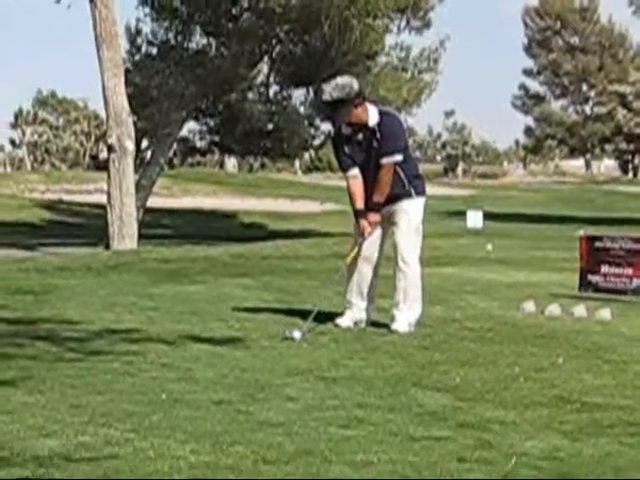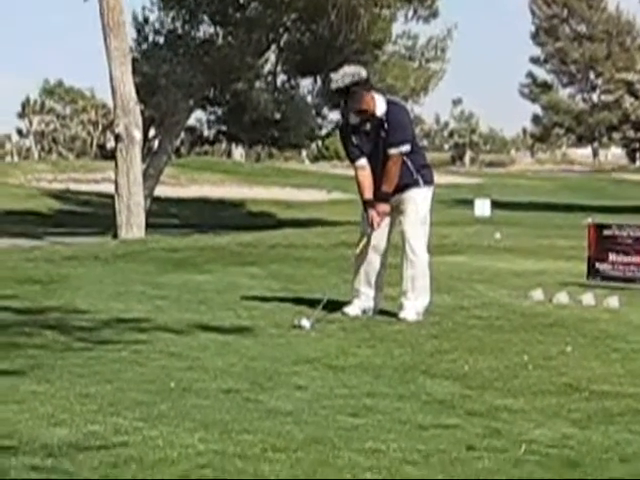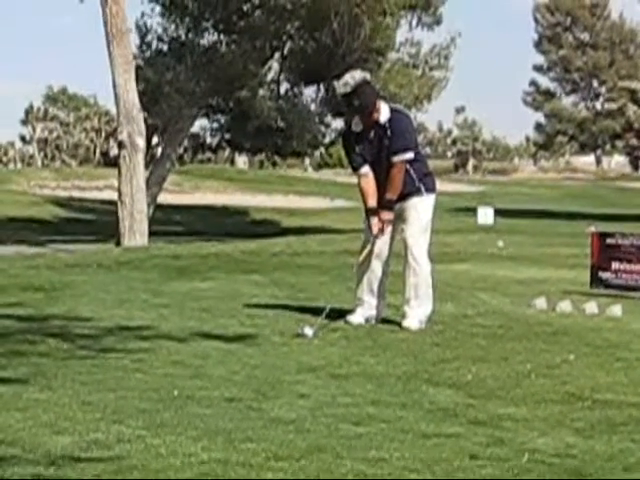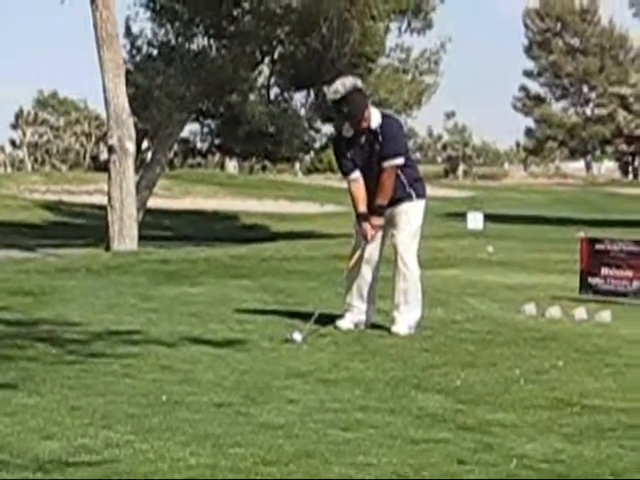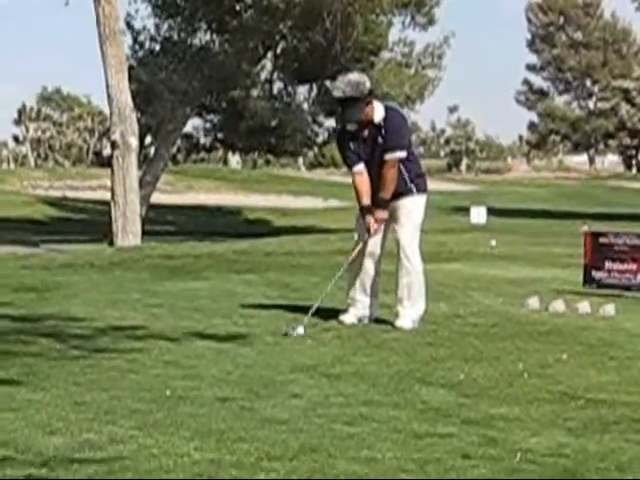
dt=0.4s
person 1, frame 1
left shoulder: (388, 122)
right shoulder: (341, 136)
left elbow: (387, 169)
right elbow: (353, 176)
left wrist: (375, 208)
right wrist: (361, 214)
left hip: (405, 197)
right hip: (371, 202)
left knee: (406, 255)
right knee: (362, 255)
left ankle: (405, 315)
right ankle: (356, 311)
person 1, frame 2
left shoulder: (395, 112)
right shoulder: (348, 126)
left elbow: (395, 159)
right elbow: (361, 167)
left wrist: (384, 199)
right wrist: (370, 204)
left hip: (413, 185)
right hip: (379, 191)
left knee: (413, 243)
right knee: (370, 242)
left ankle: (414, 304)
right ankle: (365, 299)
person 1, frame 3
left shoulder: (398, 119)
right shoulder: (350, 134)
left elbow: (398, 166)
right elbow: (364, 174)
left wrist: (387, 206)
right wrist: (372, 212)
left hip: (415, 193)
right hip: (381, 199)
left knee: (415, 250)
right knee: (372, 250)
left ankle: (417, 313)
right ankle: (368, 307)
person 1, frame 4
left shoulder: (389, 126)
right shoulder: (341, 139)
left elbow: (389, 173)
right elbow: (354, 180)
left wrist: (378, 213)
right wrist: (363, 217)
left hip: (406, 199)
right hip: (371, 204)
left knee: (405, 255)
right knee: (363, 255)
left ankle: (406, 318)
right ankle: (357, 313)
person 1, frame 5
left shoulder: (393, 119)
right shoulder: (345, 130)
left elbow: (391, 166)
right elbow: (359, 172)
left wrist: (381, 207)
right wrist: (367, 210)
left hip: (408, 193)
right hip: (373, 197)
left knee: (408, 248)
right knee: (366, 248)
left ankle: (410, 312)
right ankle: (360, 307)
